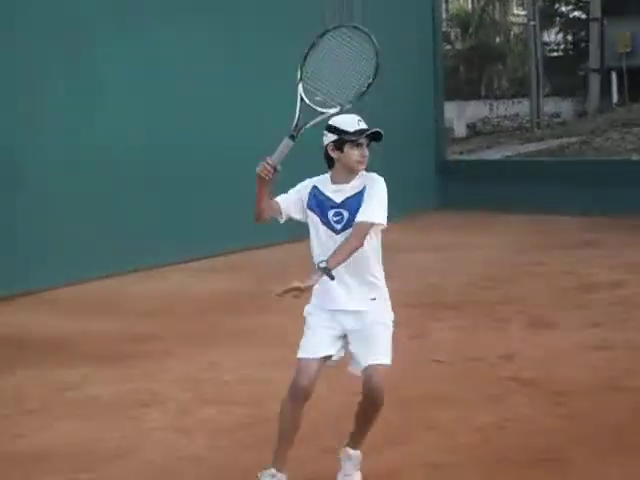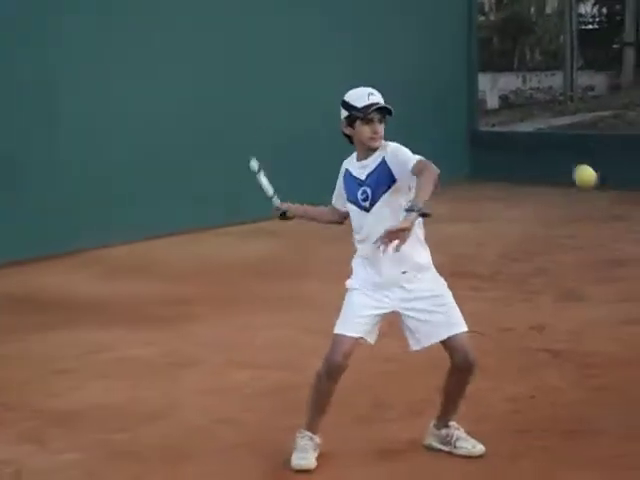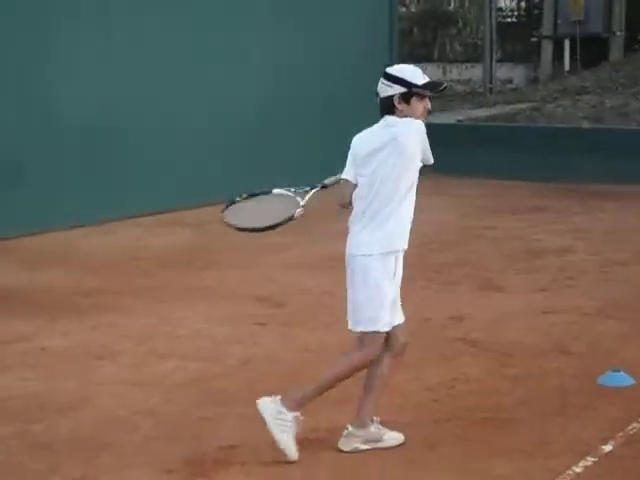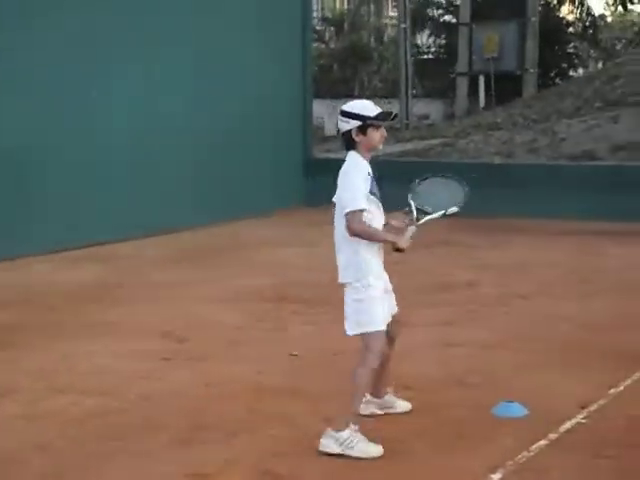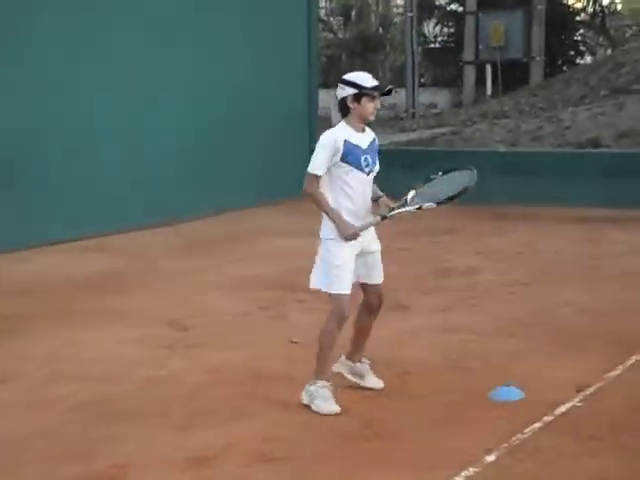
dt=0.7s
person 1, frame 1
left shoulder: (373, 185)
right shoulder: (310, 189)
left elbow: (358, 238)
right elbow: (263, 215)
left wrist: (320, 272)
right wrist: (263, 183)
left hip: (370, 303)
right hip: (326, 304)
left knee: (374, 388)
right knee: (301, 385)
person 1, frame 2
left shoulder: (395, 155)
right shoulder: (348, 172)
left elbow: (428, 172)
left wrist: (411, 214)
right wrist: (294, 210)
left hip: (418, 276)
right hip: (371, 280)
left knee: (464, 357)
right knee: (335, 361)
left ankle: (442, 429)
right ankle: (309, 435)
person 1, frame 3
left shoulder: (362, 139)
right shoulder: (413, 131)
left elbow: (346, 199)
left hip: (364, 249)
right hip: (380, 252)
left knee: (394, 342)
right knee: (369, 350)
left ankle: (362, 426)
right ankle: (286, 407)
person 1, frame 4
left shoulder: (360, 168)
right shoulder: (354, 171)
right elbow: (353, 226)
left wrist: (386, 222)
right wrist: (392, 238)
left hip: (372, 268)
right hip: (361, 272)
left knee: (390, 330)
right knee: (375, 352)
left ankle: (377, 395)
right ankle: (343, 433)
person 1, frame 5
left shoulder: (371, 138)
right shoulder: (333, 138)
right elbow: (311, 186)
left wrist: (379, 198)
right wrist: (339, 221)
left hip: (366, 233)
right hip: (338, 235)
left knee: (374, 300)
right knee: (340, 310)
left ankle: (353, 362)
right ankle: (318, 385)
